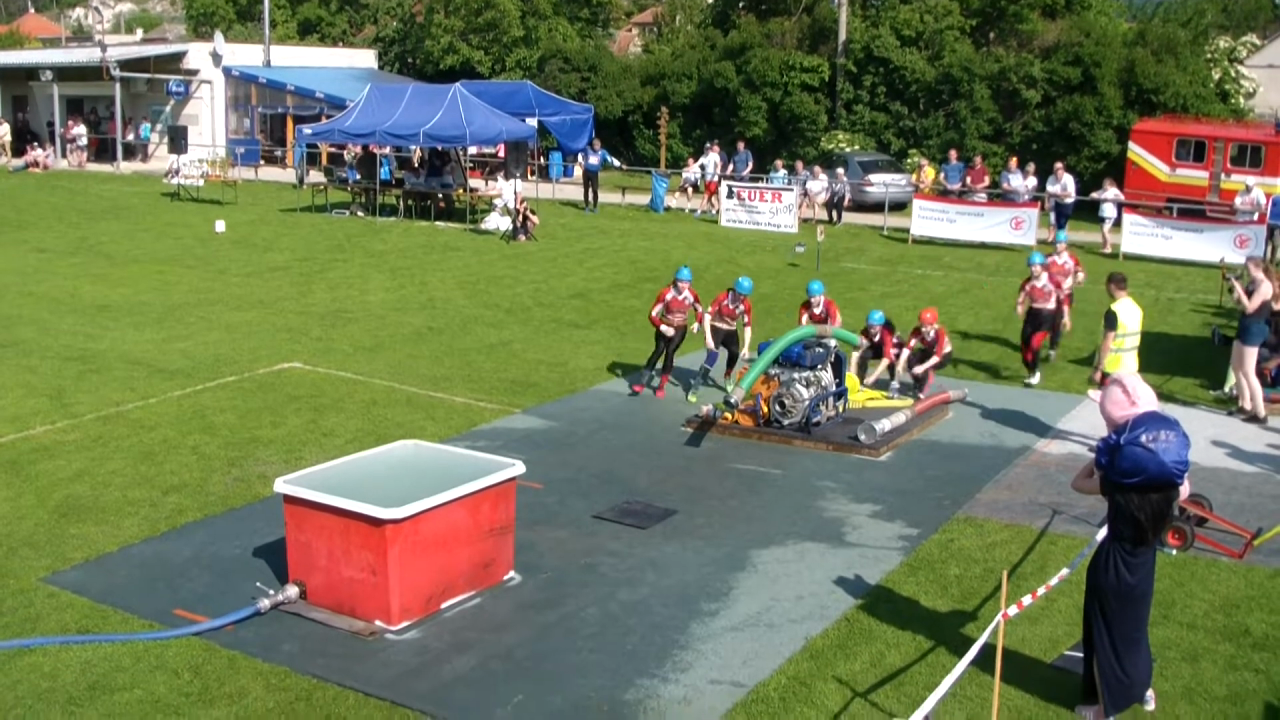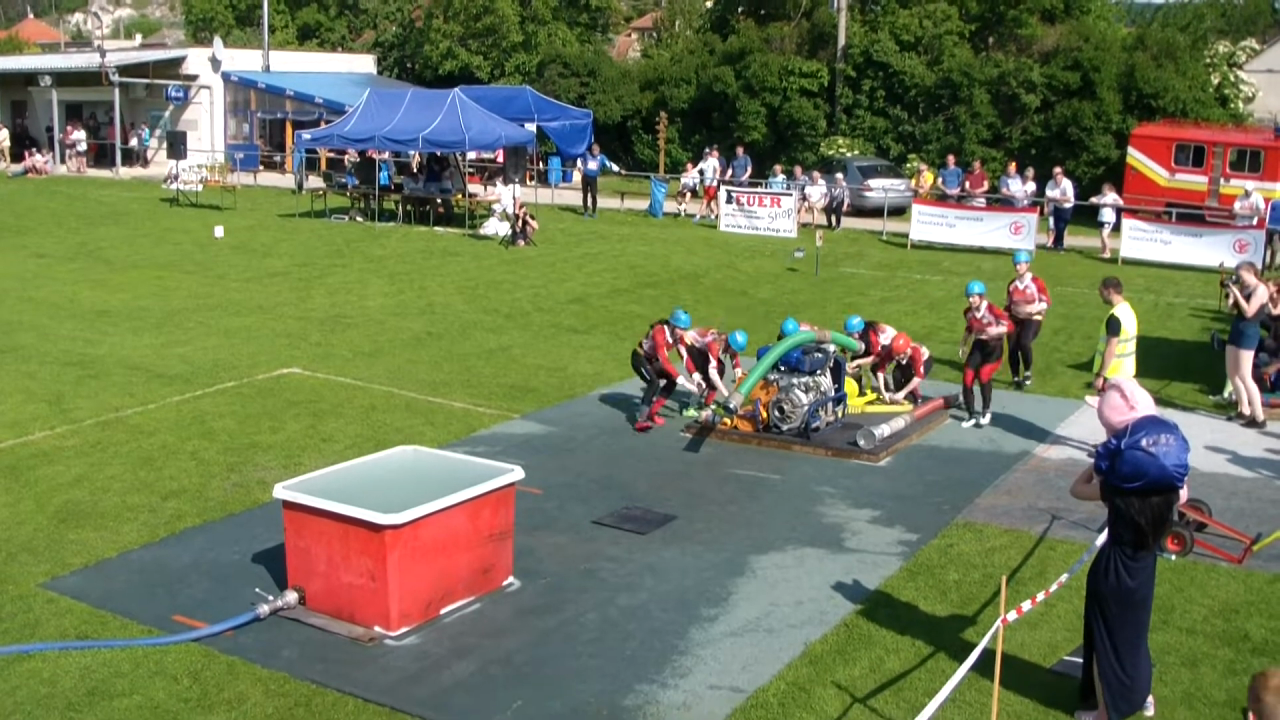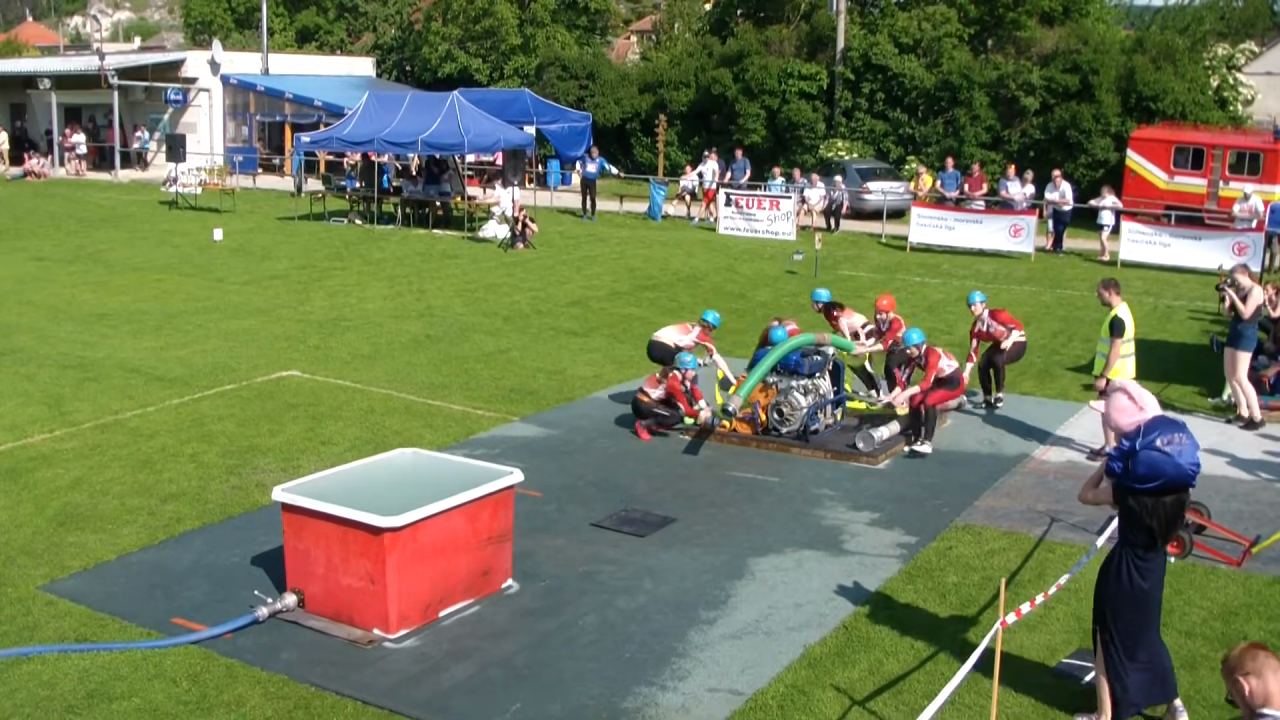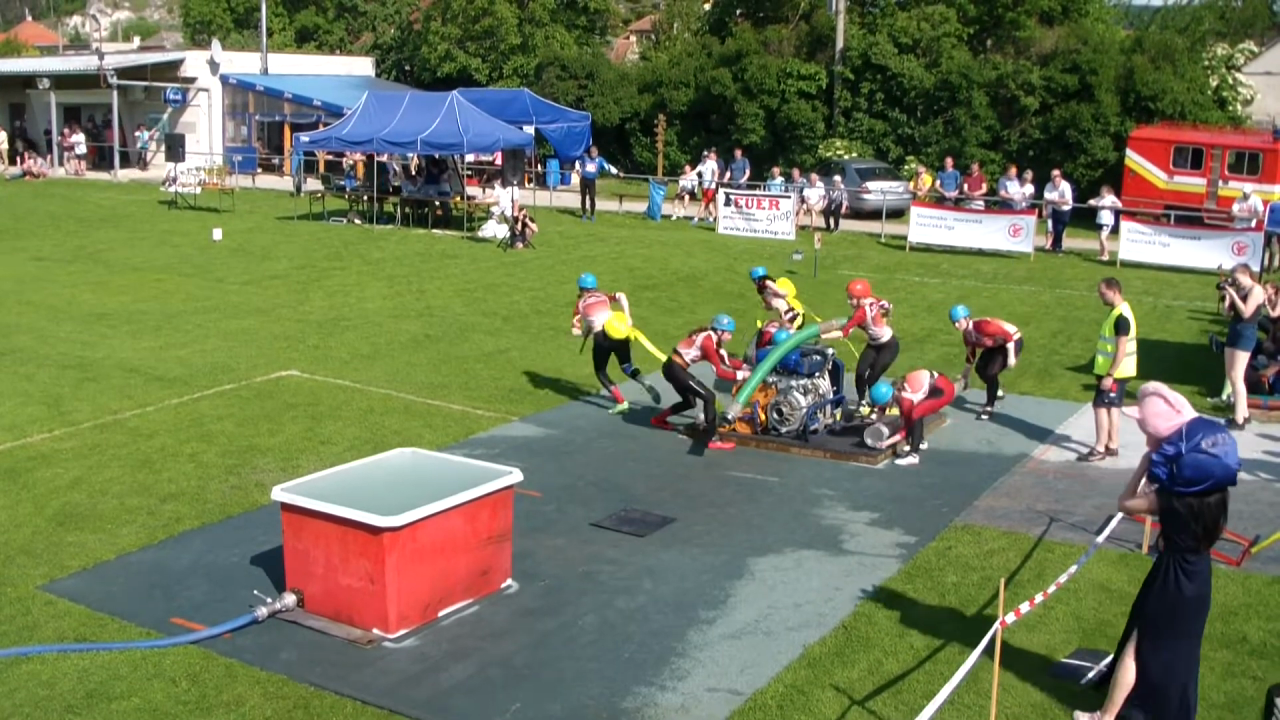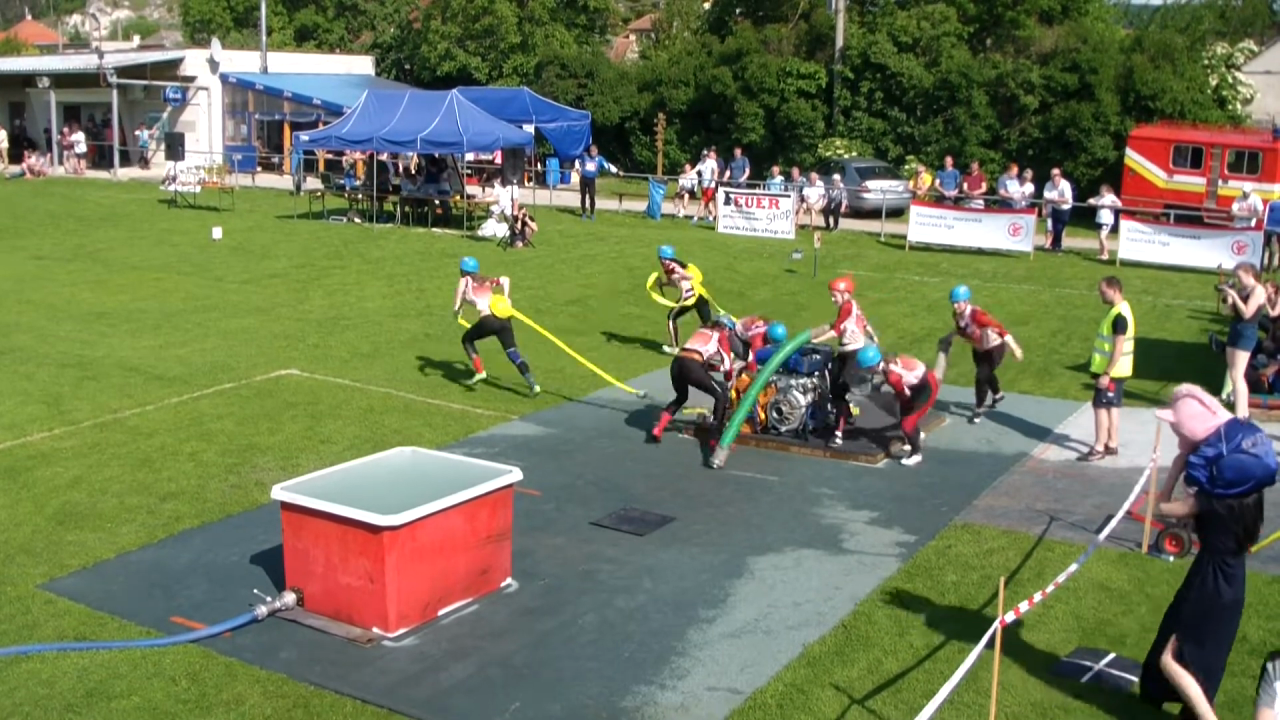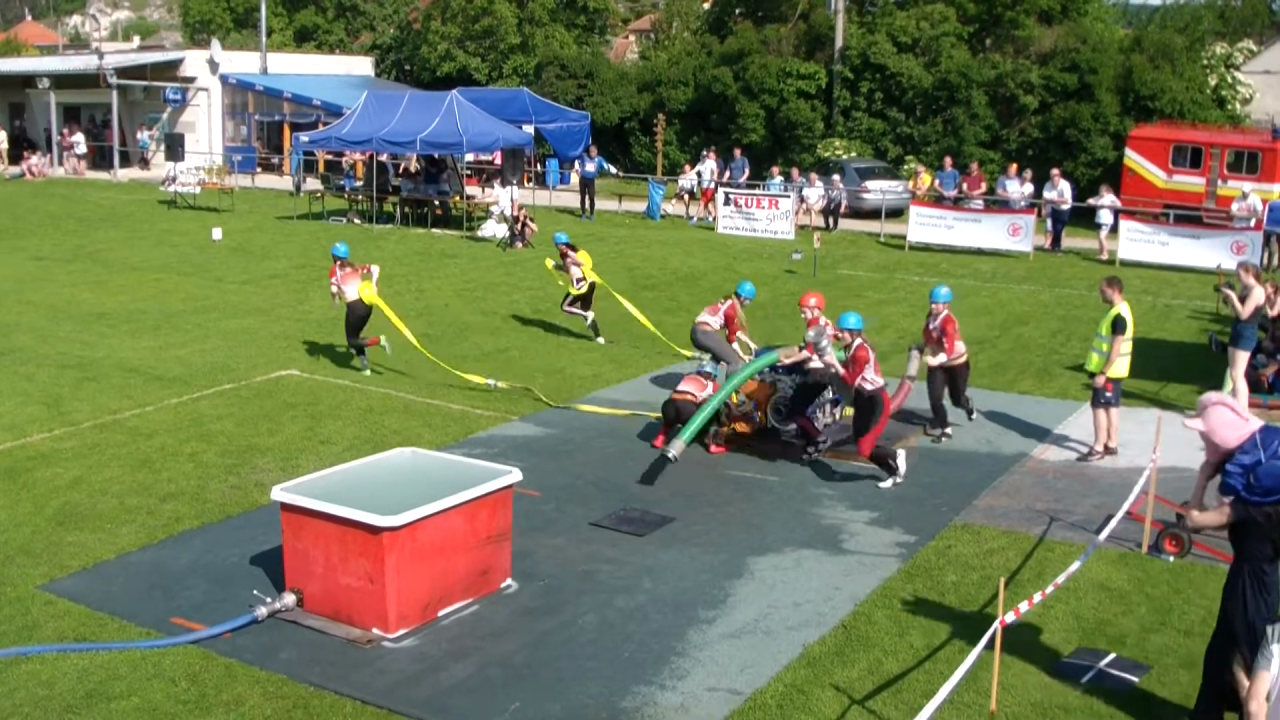
dt=0.4s
person 1, frame 1
left shoulder: (1117, 482)
right shoulder: (1170, 479)
left elbow: (1078, 482)
right elbow: (1183, 490)
left wrist: (1105, 454)
left hip: (1113, 563)
right hip: (1143, 559)
left knee: (1107, 632)
right knee: (1133, 624)
right ankle: (1141, 688)
person 1, frame 2
left shoulder: (1117, 486)
right shoulder: (1168, 484)
left elbow: (1076, 489)
right elbow: (1181, 496)
left wrist: (1104, 458)
left hip: (1114, 568)
right hip: (1144, 564)
left knee: (1106, 639)
right knee: (1133, 631)
person 1, frame 3
left shoulder: (1128, 488)
right shoulder: (1176, 482)
left elbow: (1085, 494)
left wrist: (1111, 458)
left hip: (1124, 568)
right hip: (1153, 565)
left knee: (1111, 642)
right knee: (1144, 634)
person 1, frame 4
left shoulder: (1173, 494)
right shoulder: (1212, 483)
left elbow: (1125, 503)
left wrist: (1145, 463)
left hip: (1172, 574)
right hip: (1197, 573)
left knee: (1136, 648)
right knee: (1177, 649)
person 1, frame 5
left shoulder: (1213, 495)
right shoulder: (1240, 481)
left elbow: (1162, 507)
left wrist: (1177, 467)
right wrist: (1186, 466)
left hip: (1212, 578)
right hip: (1229, 575)
left knee: (1169, 658)
right knee: (1198, 657)
person 1, frame 6
left shoulder: (1248, 502)
left elbow: (1194, 519)
left wrist: (1203, 477)
right wrist: (1214, 473)
left hip: (1249, 584)
left knee: (1242, 674)
right knee: (1224, 659)
